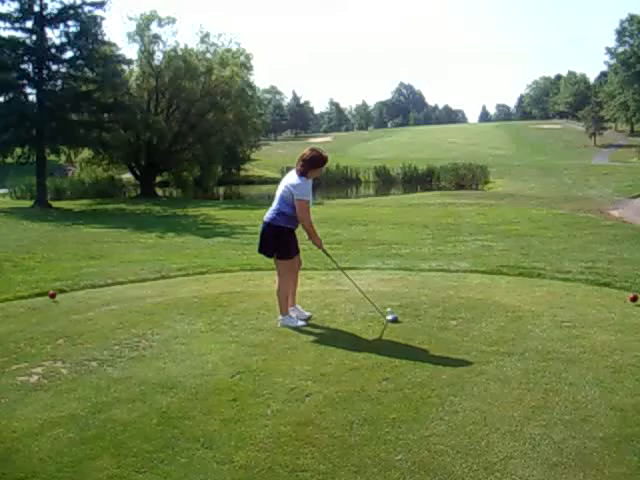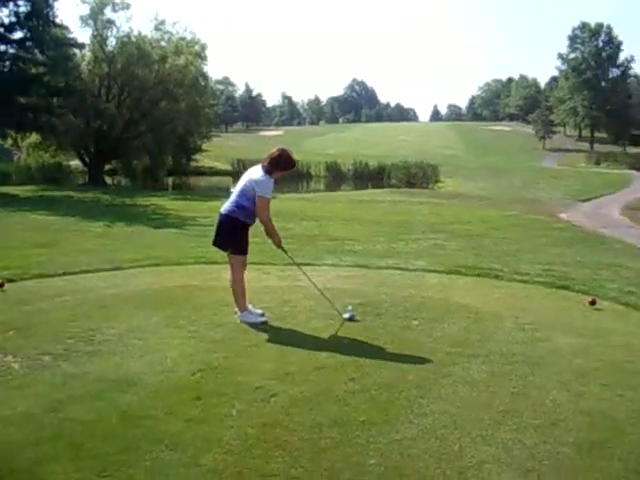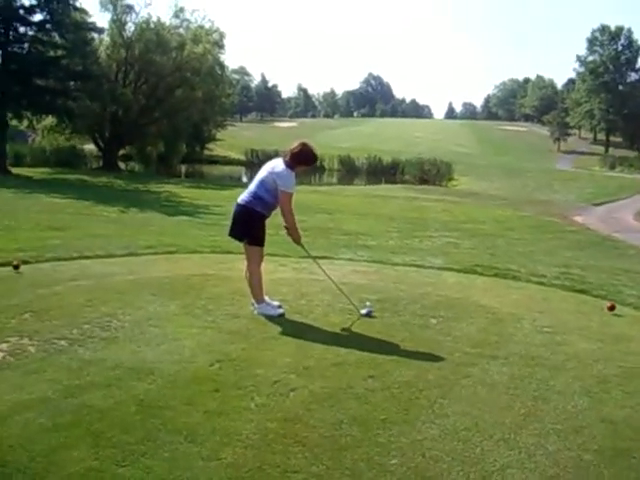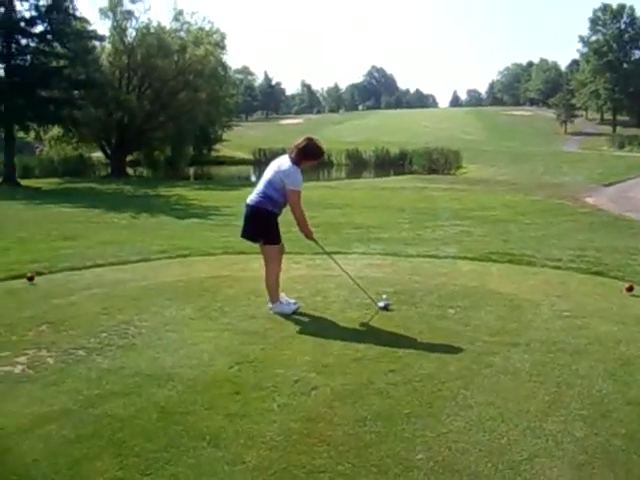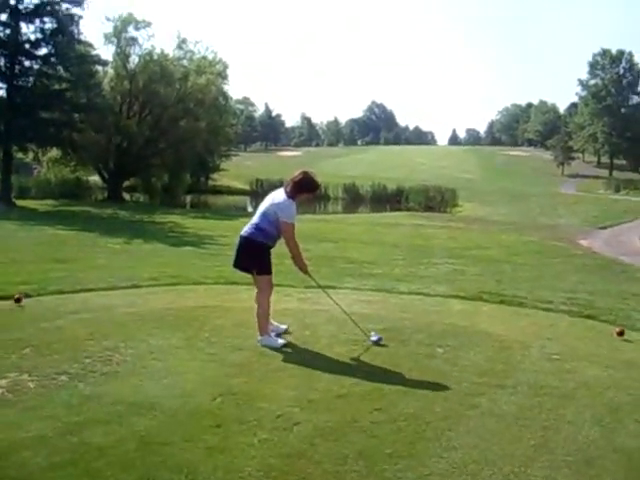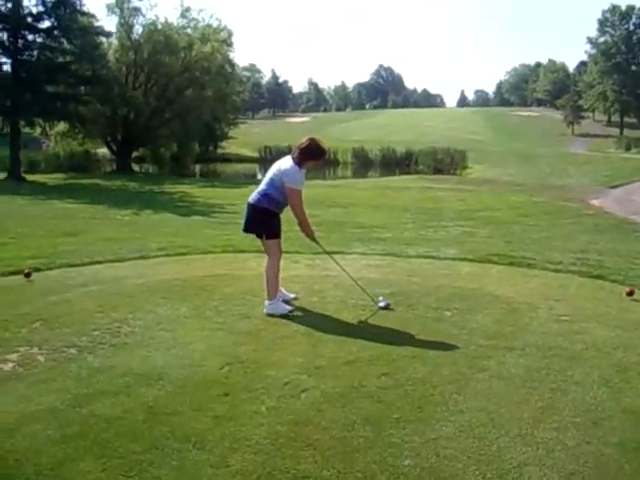
dt=0.4s
person 1, frame 1
left shoulder: (297, 175)
right shoulder: (301, 184)
left elbow: (300, 214)
right elbow: (303, 217)
left wrist: (311, 235)
right wrist: (315, 238)
left hip: (283, 227)
right hip: (278, 229)
left knee: (296, 265)
right knee: (285, 274)
left ankle: (292, 307)
right ankle: (285, 316)
person 1, frame 2
left shoulder: (259, 170)
right shoulder: (264, 181)
left elbow: (260, 211)
right elbow: (263, 215)
left wrist: (269, 231)
right wrist: (275, 236)
left hip: (233, 219)
right hip: (235, 222)
left knee: (238, 267)
right knee: (238, 269)
left ankle: (243, 306)
right ankle: (243, 312)
person 1, frame 3
left shoulder: (278, 163)
right shoulder: (286, 175)
left elbow: (281, 205)
right elbow: (286, 209)
left wrist: (289, 227)
right wrist: (295, 232)
left hip: (248, 210)
right hip: (252, 214)
left knee: (255, 259)
right knee: (255, 261)
left ankle: (259, 298)
right ankle: (260, 304)
person 1, frame 4
left shoulder: (284, 160)
right shoulder: (293, 173)
left elbow: (291, 203)
right elbow: (295, 206)
left wrist: (302, 225)
right wrist: (306, 229)
left hip: (259, 209)
right hip: (263, 213)
left knee: (277, 254)
right knee: (272, 260)
left ankle: (275, 295)
right ankle: (275, 303)
person 1, frame 5
left shoulder: (283, 195)
right shoulder: (286, 205)
left elbow: (288, 236)
right elbow: (290, 239)
left wrist: (296, 257)
right wrist: (300, 262)
left hip: (257, 242)
right hip: (255, 244)
left knee: (266, 287)
right knee: (264, 290)
left ankle: (267, 323)
right ankle: (264, 335)
person 1, frame 6
left shoulder: (293, 164)
right shoulder: (292, 171)
left elbow: (296, 202)
right elbow: (296, 205)
left wrist: (303, 223)
right wrist: (307, 228)
left hip: (267, 210)
right hip: (263, 210)
left knee: (276, 253)
right knee: (273, 255)
left ankle: (276, 291)
right ankle: (272, 302)
